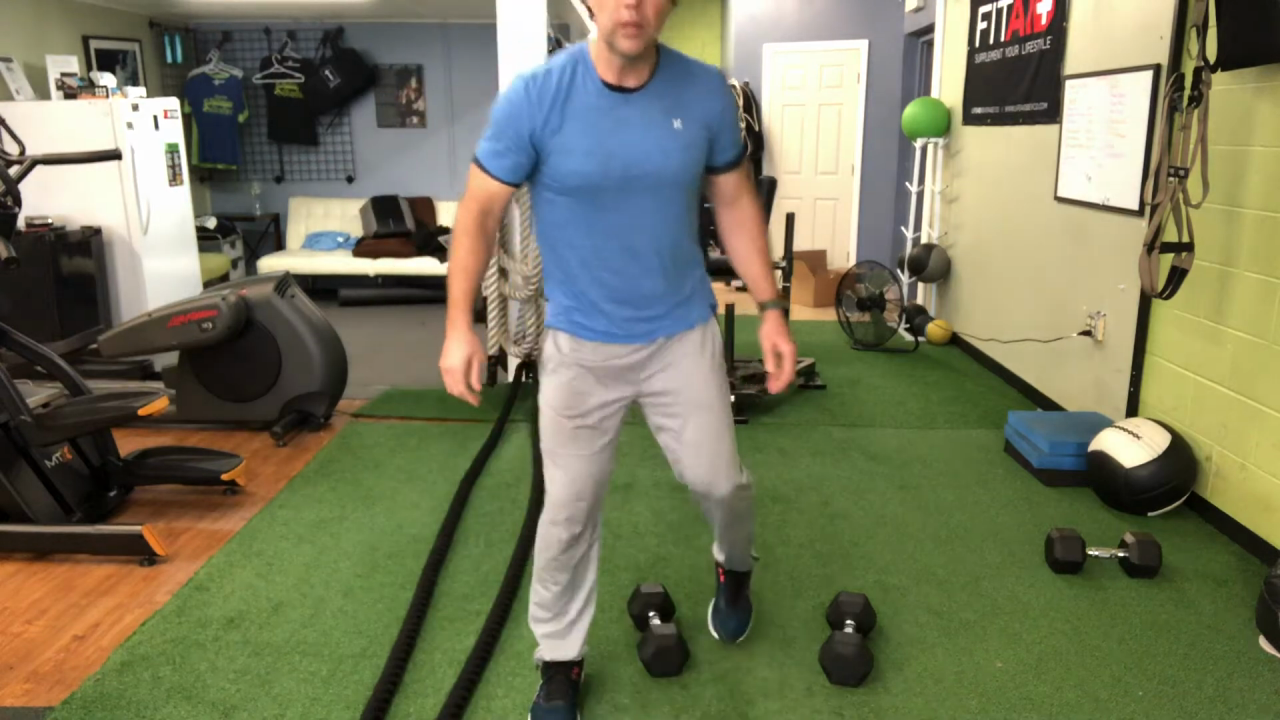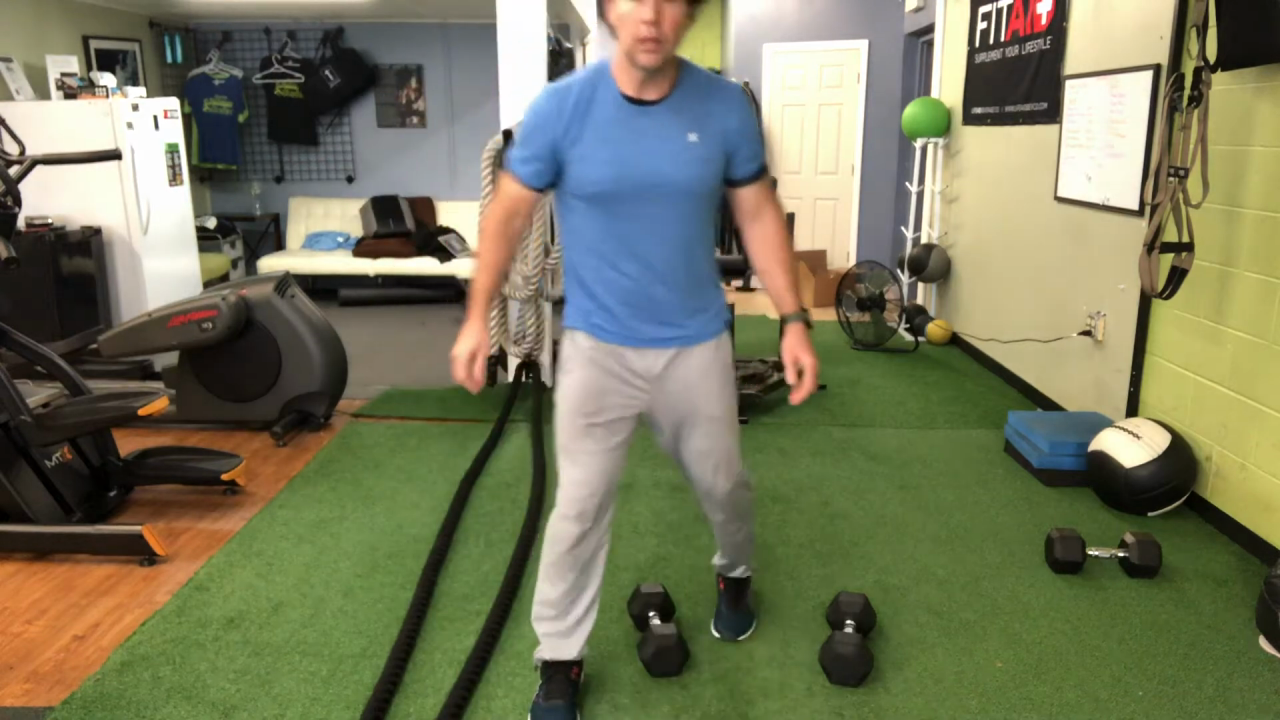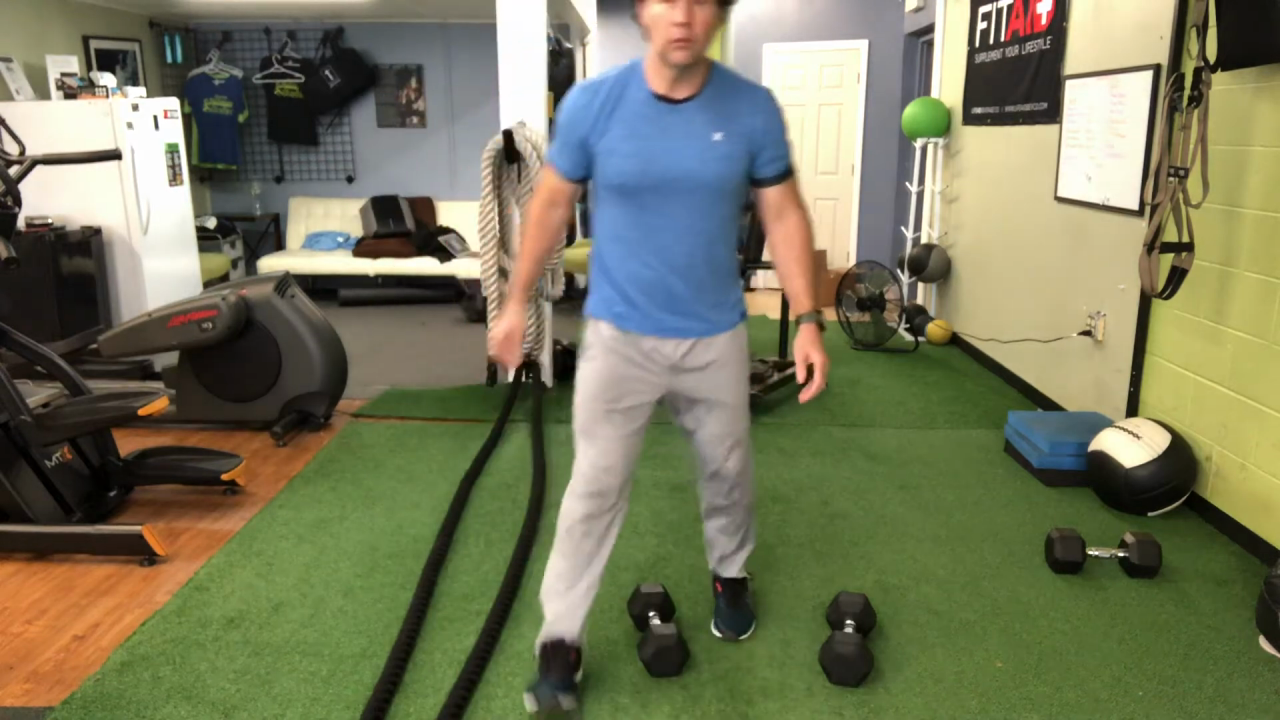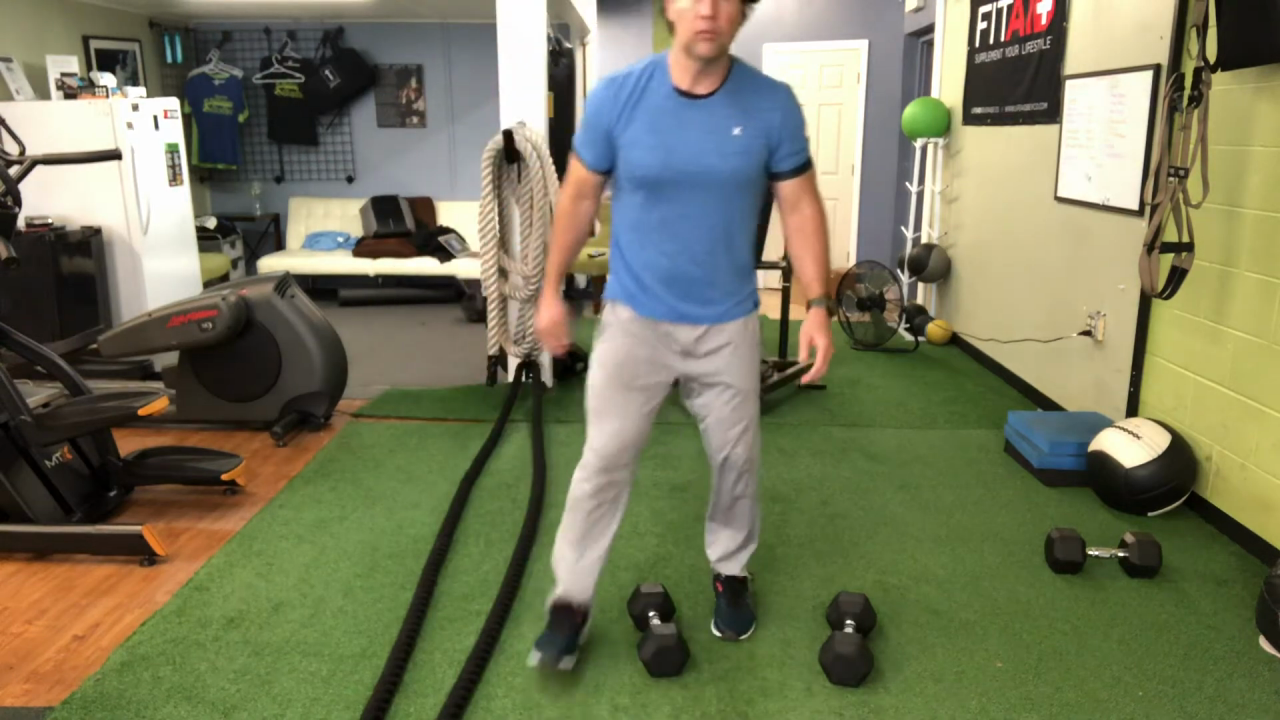
dt=0.1s
person 1, frame 1
left shoulder: (705, 93)
right shoulder: (534, 97)
left elbow: (734, 202)
right elbow: (481, 211)
left wrist: (770, 309)
right wrist: (459, 325)
left hip: (684, 335)
right hip: (579, 344)
left knee: (718, 483)
right knee: (569, 506)
left ankle: (734, 569)
right ankle: (560, 657)
person 1, frame 2
left shoulder: (727, 108)
right shoulder: (560, 108)
left elbow: (758, 214)
right elbow: (509, 211)
left wrist: (793, 320)
right wrist: (477, 317)
left hip: (698, 344)
right hip: (598, 347)
left knee: (721, 483)
right knee: (580, 503)
left ankle: (733, 573)
right ankle: (559, 658)
person 1, frame 3
left shoulder: (753, 110)
right shoulder: (592, 103)
left elbow: (783, 214)
right elbow: (549, 204)
left wrist: (806, 319)
right wrist: (516, 301)
left hip: (716, 337)
right hip: (618, 334)
left knee: (727, 469)
right knee: (595, 483)
left ankle: (730, 573)
right ankle: (560, 640)
person 1, frame 4
left shoulder: (773, 105)
right shoulder: (616, 96)
left elbow: (799, 205)
right elbow: (579, 196)
left wrist: (817, 305)
right wrist: (552, 290)
left hip: (728, 325)
right hip: (632, 319)
left knee: (734, 460)
right knee: (606, 458)
left ankle: (730, 572)
right ankle: (571, 598)
